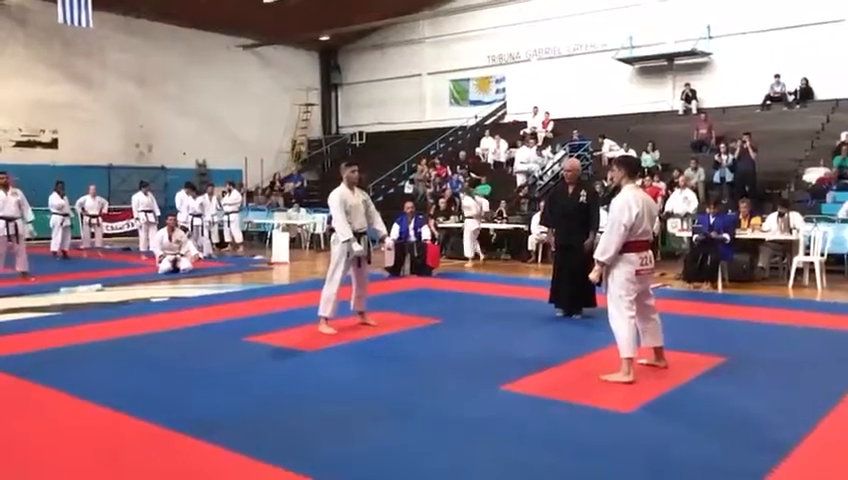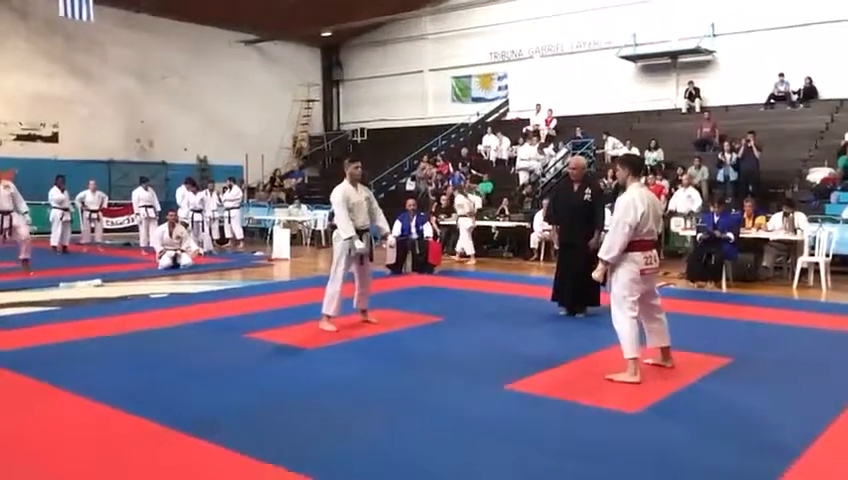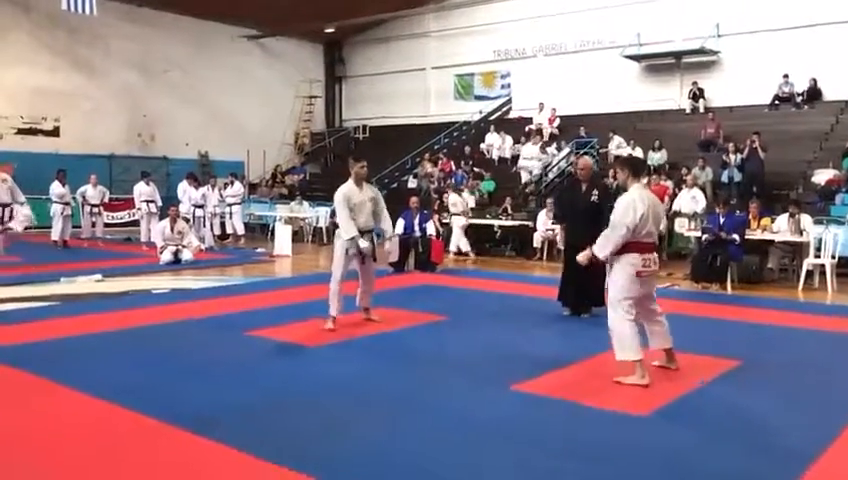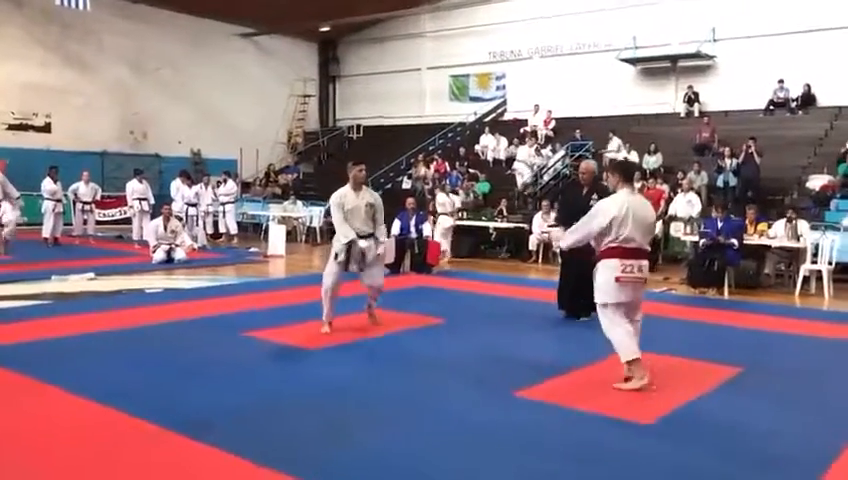
dt=0.2s
person 1, frame 1
left shoulder: (622, 200)
right shoulder: (647, 199)
left elbow: (613, 236)
right elbow: (648, 230)
left wrist: (598, 265)
left hip: (625, 261)
right hip: (643, 258)
left knee: (622, 312)
right knee: (646, 308)
left ankle: (626, 370)
right ankle: (659, 356)
person 1, frame 2
left shoulder: (628, 199)
right shoulder: (652, 197)
left elbow: (618, 235)
left wrist: (602, 264)
left hip: (629, 260)
right hip: (648, 257)
left knee: (624, 312)
right knee: (652, 308)
left ankle: (632, 371)
right ankle: (666, 356)
person 1, frame 3
left shoulder: (628, 200)
right shoulder: (653, 199)
left elbow: (614, 234)
left wrist: (590, 253)
left hip: (628, 261)
right hip: (649, 259)
left knee: (621, 315)
right knee: (650, 311)
left ankle: (639, 373)
right ankle: (670, 358)
person 1, frame 4
left shoulder: (609, 204)
right shoulder: (647, 206)
left elbow: (584, 229)
right elbow: (647, 236)
left wrist: (562, 241)
left hip: (614, 266)
right hip: (639, 265)
left knee: (613, 320)
right knee: (631, 318)
left ankle: (639, 374)
right ankle: (633, 368)
person 2, frame 1
left shoulder: (362, 195)
right shoulder: (337, 195)
left elbow: (373, 216)
right elbow: (340, 221)
left wrist: (384, 236)
right wrist: (352, 242)
left hip: (362, 240)
right hip: (344, 242)
left knee: (361, 280)
right knee: (334, 280)
left ankle: (361, 314)
right ankle: (323, 321)
person 2, frame 2
left shoulder: (366, 191)
right shoulder: (340, 192)
left elbow: (376, 213)
right elbow: (342, 219)
left wrist: (386, 234)
right wrist: (354, 239)
left hip: (364, 237)
right hip: (346, 238)
left knee: (364, 277)
right knee: (337, 277)
left ankle: (363, 312)
right ankle: (325, 318)
person 2, frame 3
left shoulder: (373, 191)
right shoulder: (343, 192)
left elbow: (382, 215)
right elbow: (344, 219)
left wrist: (387, 238)
right wrist: (358, 239)
left hip: (367, 237)
right hip: (347, 238)
left knee: (368, 277)
right knee: (338, 276)
left ankle: (366, 310)
right ankle: (332, 317)
person 2, frame 4
left shoulder: (373, 197)
right shoulder: (338, 196)
left elbow: (379, 222)
right elbow: (340, 224)
left wrist: (381, 243)
right wrist: (357, 241)
left hip: (368, 243)
right hip: (344, 244)
left knee: (376, 283)
right knee: (330, 283)
left ankle: (370, 308)
right ankle: (327, 320)
person 3, frame 1
left shoulder: (588, 190)
right shoulder: (557, 190)
left elbow: (594, 216)
right elbow: (549, 213)
left wrist: (591, 238)
right wrist: (551, 235)
left hip: (581, 240)
right hip: (562, 239)
left knee: (580, 273)
right knee: (561, 272)
left ankle: (577, 306)
right ankle: (563, 305)
person 3, frame 2
left shoulder: (594, 188)
right shoulder: (562, 187)
left elbow: (599, 215)
right elbow: (554, 210)
left wrist: (596, 237)
right wrist: (556, 231)
left hip: (585, 238)
right hip: (566, 237)
left knee: (584, 271)
right knee: (564, 270)
left ankle: (581, 305)
right ankle: (566, 303)
person 3, frame 3
left shoulder: (601, 188)
right shoulder: (570, 186)
left elbow: (606, 215)
right elbow: (561, 209)
right wrist: (563, 230)
left hip: (591, 238)
right hip: (573, 237)
left knee: (591, 272)
right knee: (570, 270)
left ankle: (586, 305)
right ankle: (571, 303)
person 3, frame 4
left shoulder: (602, 192)
right shoulder: (571, 188)
right elbow: (563, 211)
left knee: (588, 275)
right knee: (569, 274)
left ankle: (586, 309)
right ankle: (570, 307)
